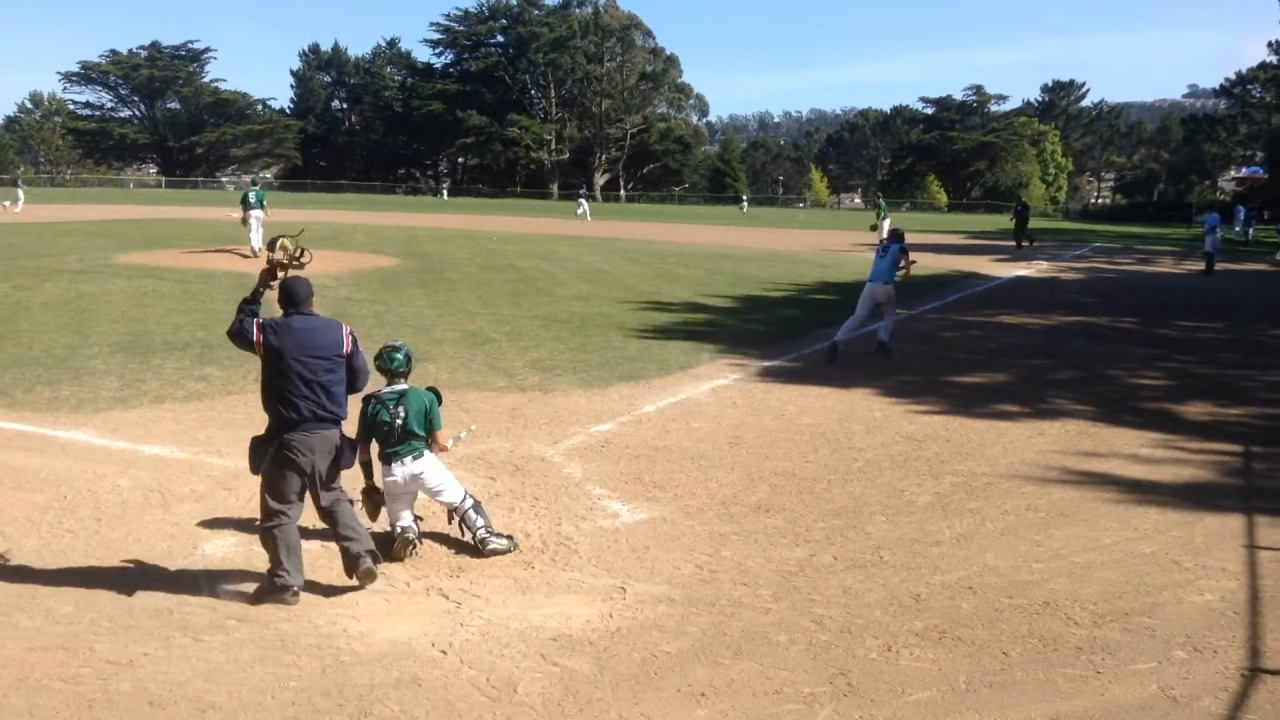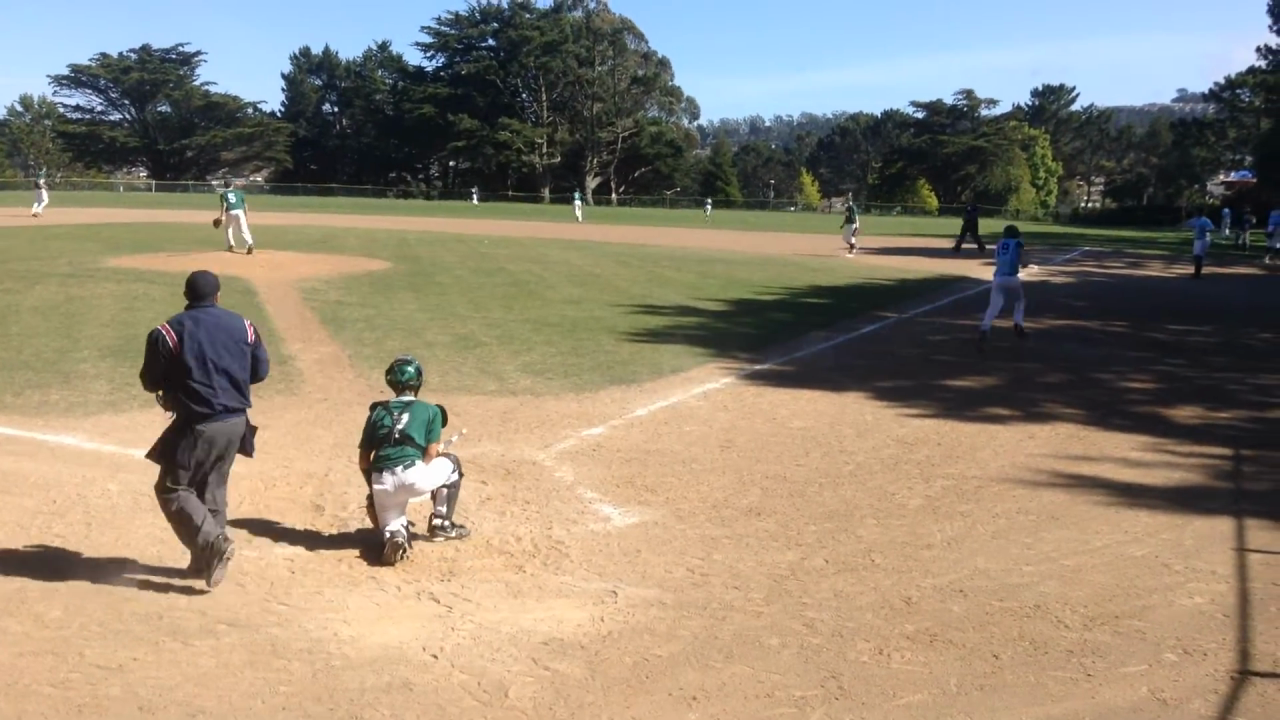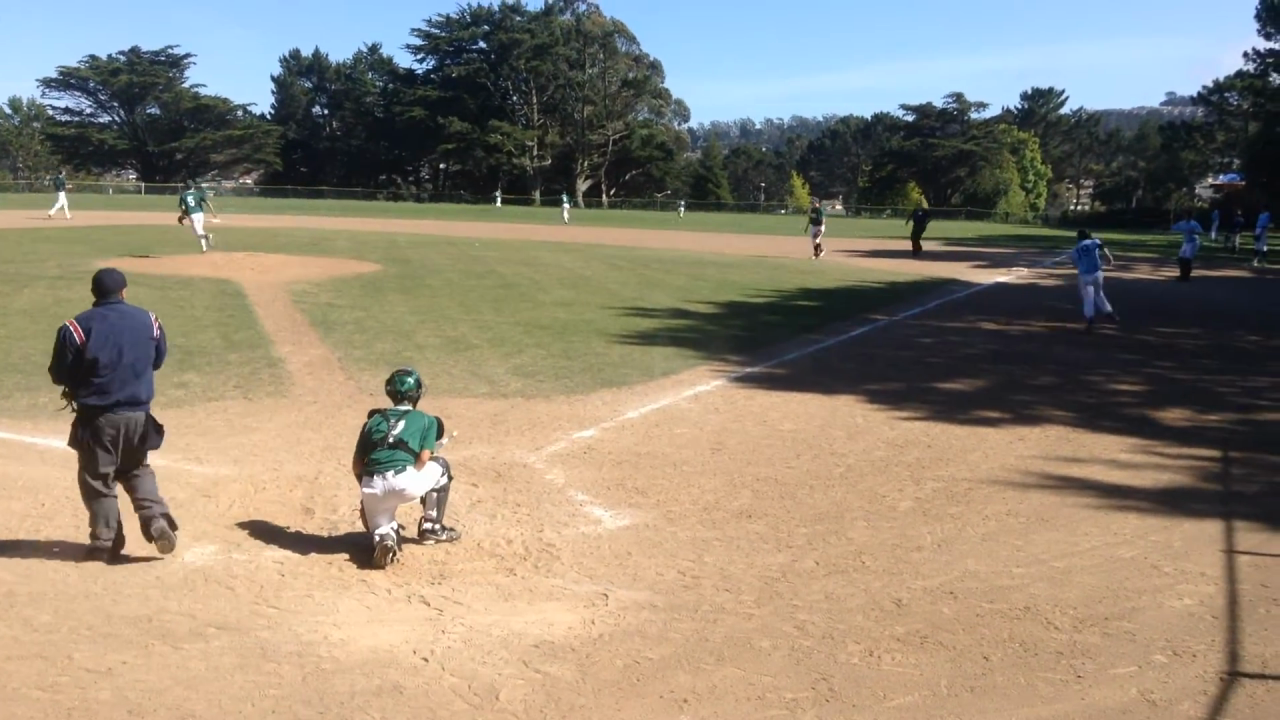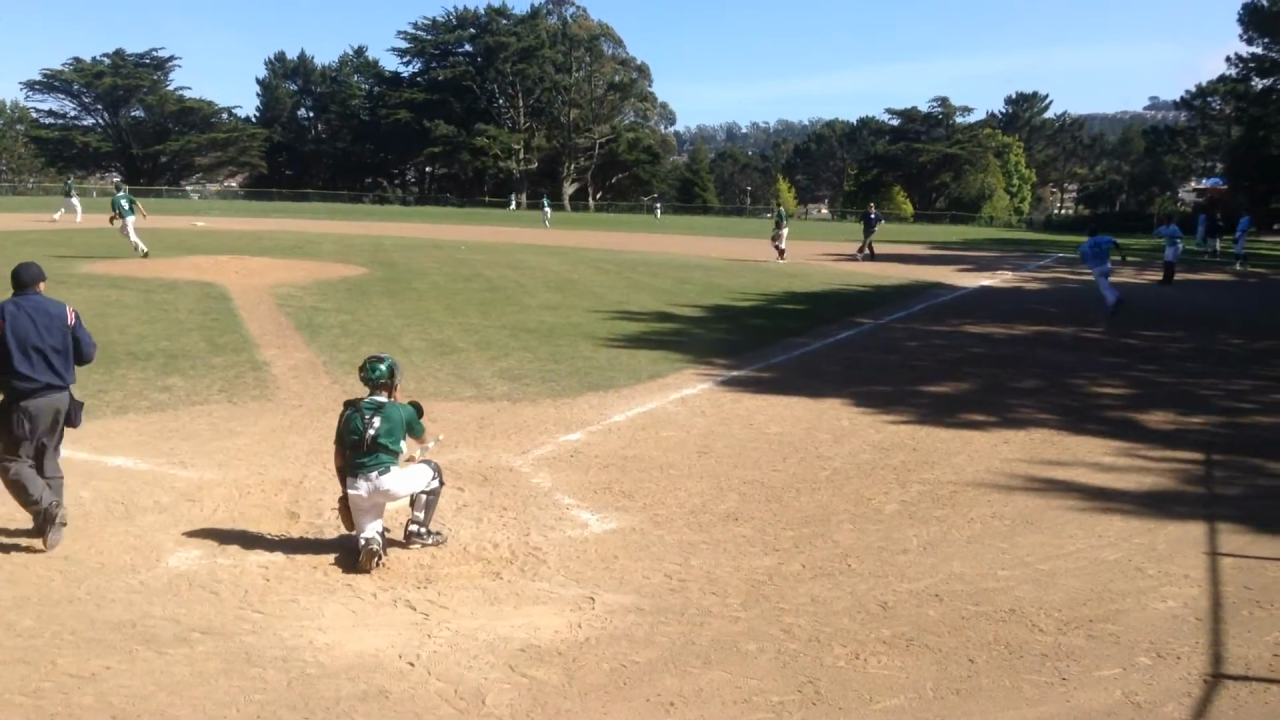
dt=0.5s
person 1, frame 1
left shoulder: (269, 332)
right shoulder: (340, 332)
left elbow: (238, 330)
right elbow: (359, 380)
left wrist: (258, 291)
left hip: (289, 437)
right hip: (329, 433)
left knee: (279, 510)
right knee: (332, 498)
left ankle: (285, 584)
right ankle: (360, 554)
person 1, frame 2
left shoulder: (169, 331)
right shoulder: (242, 326)
left elbow: (150, 381)
right elbow: (260, 371)
left wrist: (169, 389)
left hip: (197, 426)
right hip: (234, 422)
left knee: (173, 489)
right knee: (212, 492)
left ankle: (212, 544)
right ankle: (206, 560)
person 1, frame 3
left shoulder: (77, 327)
right shoulder: (149, 320)
left elbow: (60, 375)
right elbow: (157, 360)
left wrist: (79, 383)
left hip: (100, 417)
right hip: (138, 413)
left knee: (97, 480)
right knee: (138, 470)
left ankle: (105, 544)
right ankle: (157, 520)
person 1, frame 4
right shoulder: (64, 312)
right elbow: (87, 353)
left hip: (23, 403)
right hip: (59, 398)
right knee: (47, 460)
left ankle: (47, 509)
right ankle: (48, 519)
person 2, frame 1
left shoulder: (371, 404)
right shoulder: (425, 397)
left elbow: (364, 453)
right elbow: (439, 442)
left wrist: (370, 483)
left hip: (392, 472)
right hip: (422, 463)
left knee: (402, 523)
right knee: (461, 499)
left ankle: (404, 533)
right ankle: (485, 536)
person 2, frame 2
left shoulder: (377, 412)
right shoulder: (430, 410)
left elbow: (363, 460)
right elbow: (431, 454)
left wrist: (373, 491)
left hip: (382, 481)
right hip: (412, 475)
left knee: (391, 527)
right knee: (451, 463)
left ankle: (395, 536)
right ankle: (442, 525)
person 2, frame 3
left shoulder: (374, 419)
right shoulder: (427, 420)
left elbow: (357, 465)
right elbow: (423, 459)
left wrist: (368, 493)
left hip: (372, 486)
right hip: (403, 482)
left knee: (381, 529)
right knee: (440, 466)
left ankle: (384, 538)
right ankle: (432, 528)
person 2, frame 4
left shoulder: (349, 411)
right shoulder: (403, 411)
left elbow: (339, 458)
right elbow: (421, 439)
left wrist: (346, 492)
left hip: (357, 486)
right hip: (388, 481)
left knee: (368, 534)
right knee: (431, 470)
left ankle: (369, 543)
right ankle: (418, 531)
